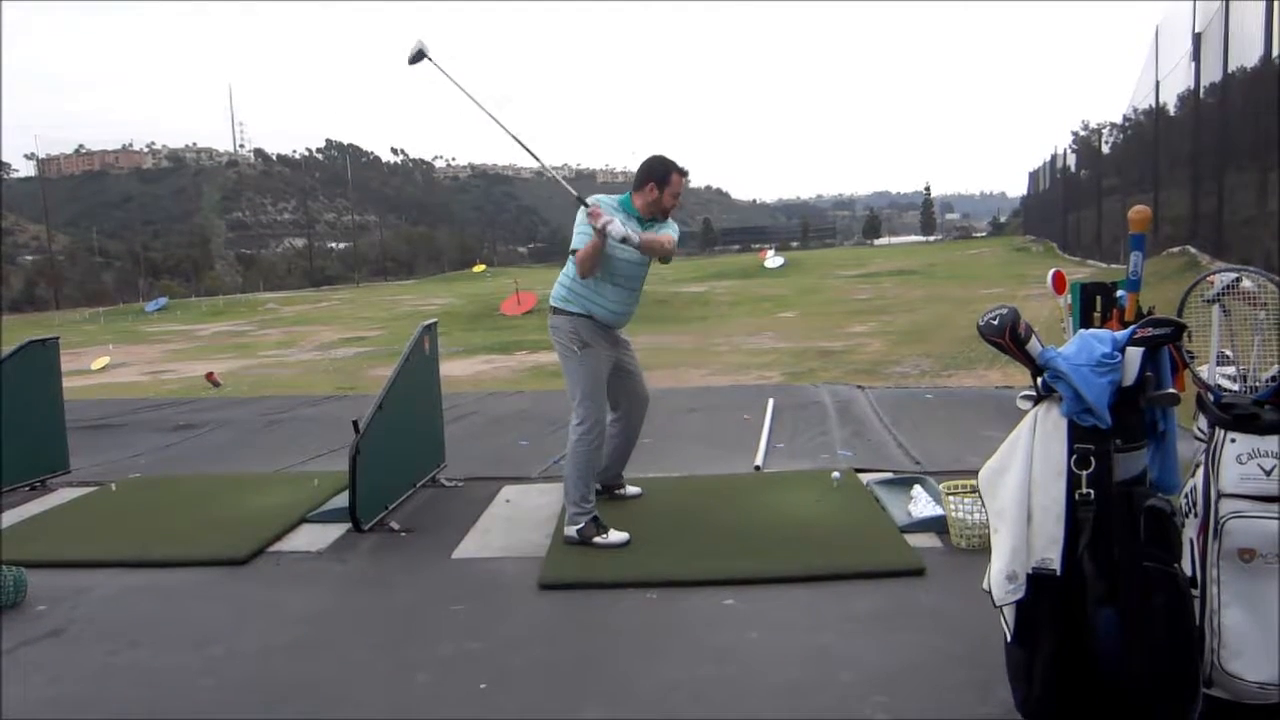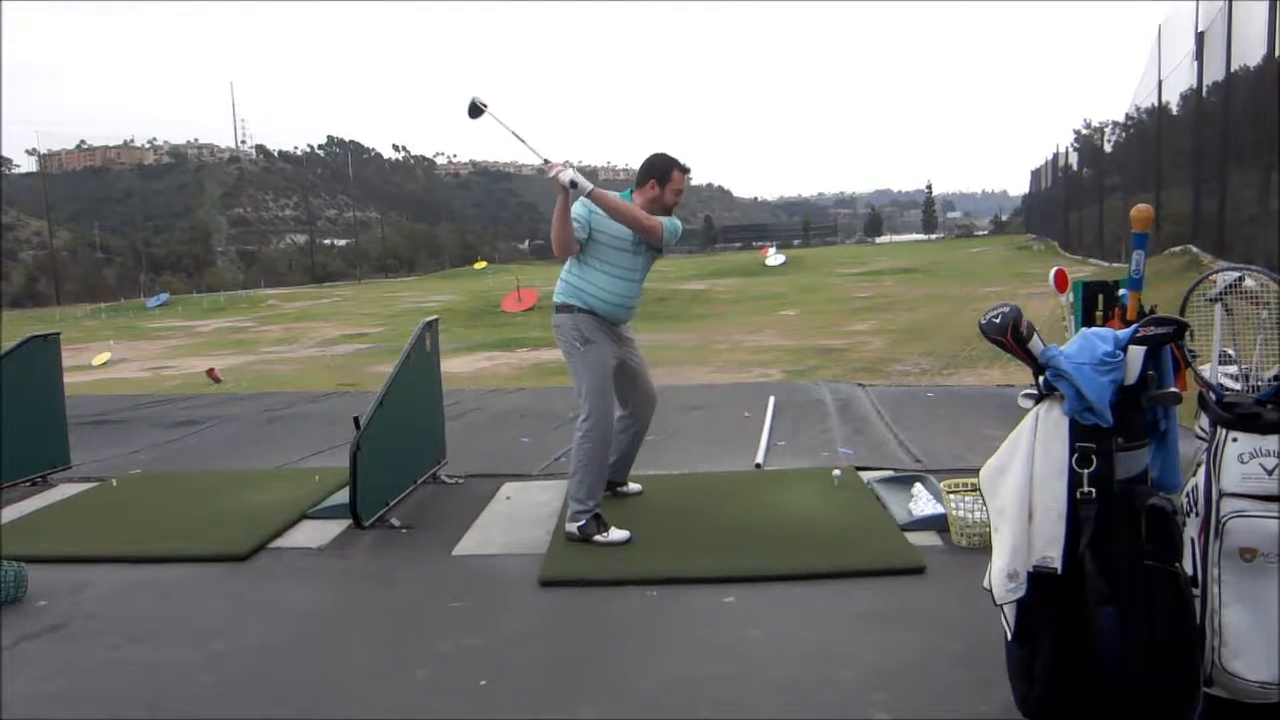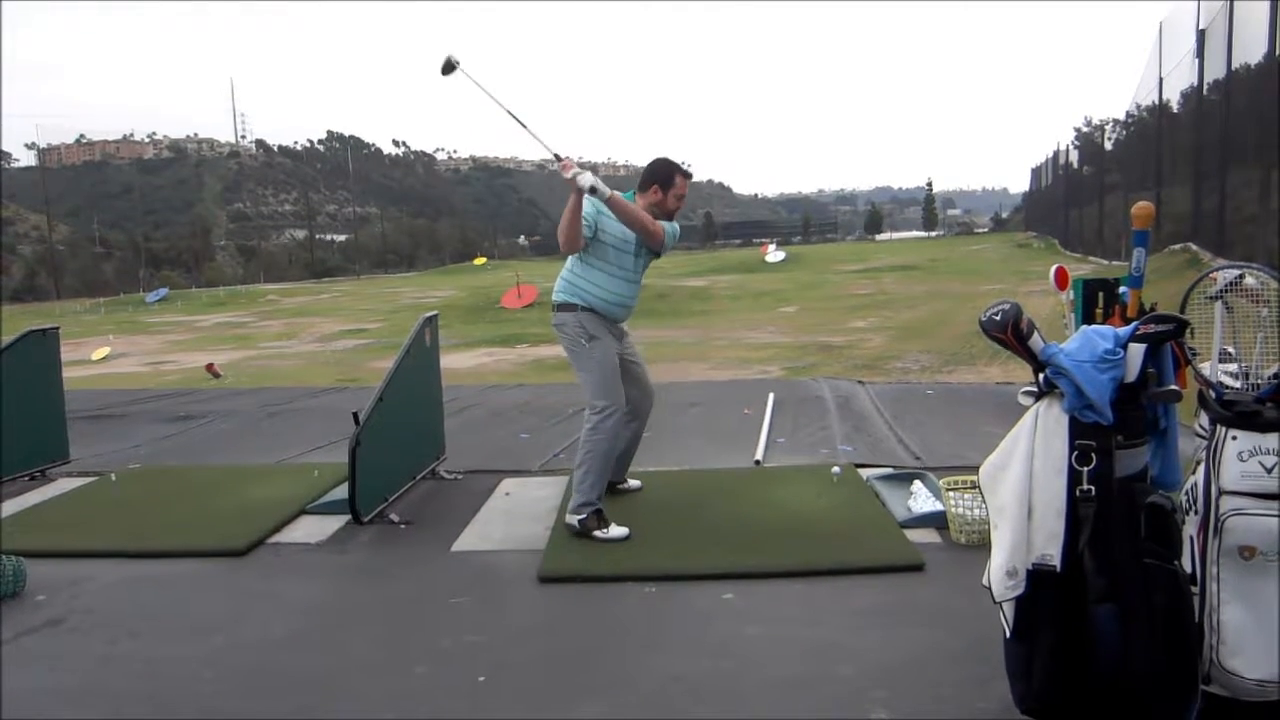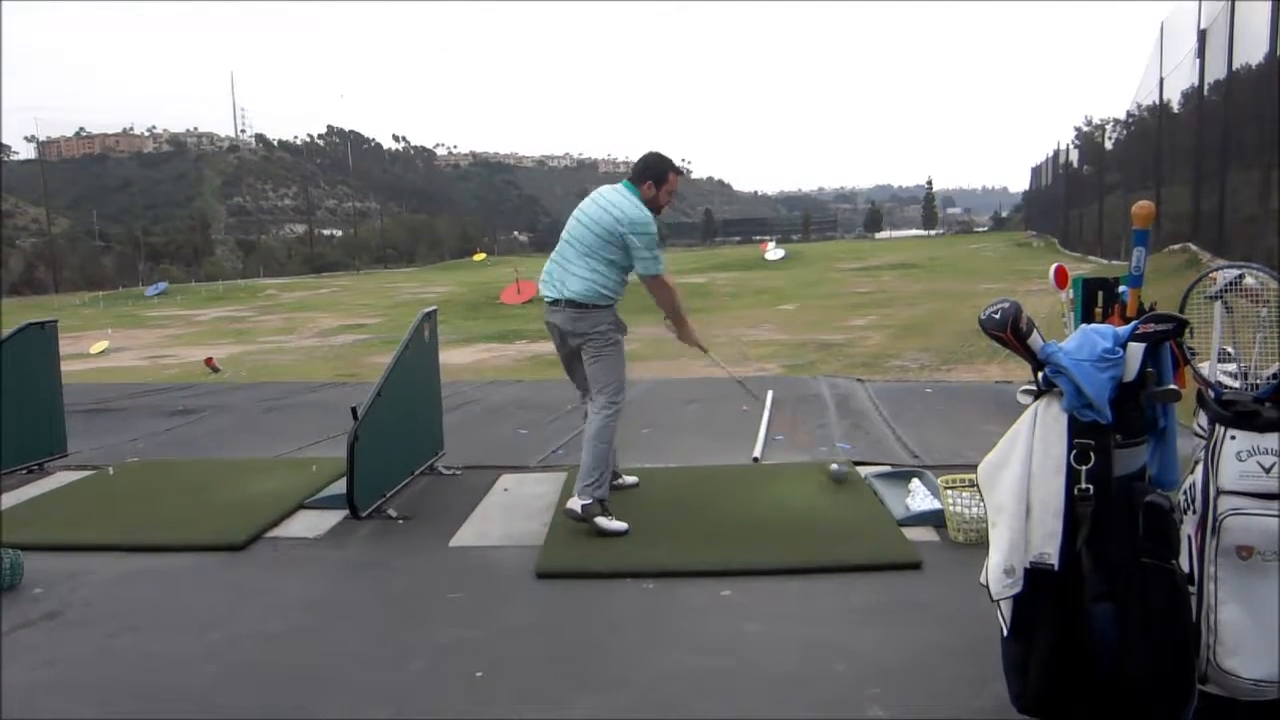
dt=0.7s
person 1, frame 1
left shoulder: (665, 226)
right shoulder: (598, 208)
left elbow: (662, 248)
right elbow: (583, 269)
left wrist: (628, 235)
right wrist: (598, 235)
left hip: (610, 329)
right hip: (576, 323)
left knee: (634, 402)
right knee: (590, 417)
left ankle: (606, 480)
right ankle: (580, 520)
person 1, frame 2
left shoulder: (669, 226)
right shoulder: (590, 206)
left elbow: (640, 223)
right elbow: (563, 251)
left wrist: (588, 187)
right wrist: (565, 196)
left hip: (616, 326)
right hip: (580, 321)
left knee: (642, 401)
right knee: (598, 414)
left ankle: (611, 477)
right ankle: (581, 517)
person 1, frame 3
left shoulder: (667, 227)
right shoulder: (594, 204)
left elbow: (650, 233)
right elbow: (568, 246)
left wrist: (605, 193)
right wrist: (578, 194)
left hip: (609, 323)
right hip: (579, 317)
left knee: (640, 398)
right knee: (608, 407)
left ankle: (610, 476)
right ankle: (583, 511)
person 1, frame 4
left shoulder: (606, 194)
right shoulder: (639, 219)
right elbow: (657, 283)
right wrist: (682, 327)
left hip: (554, 305)
right hip: (589, 313)
left knee: (594, 392)
right knee: (607, 401)
left ankle: (602, 471)
right ankle: (588, 498)
